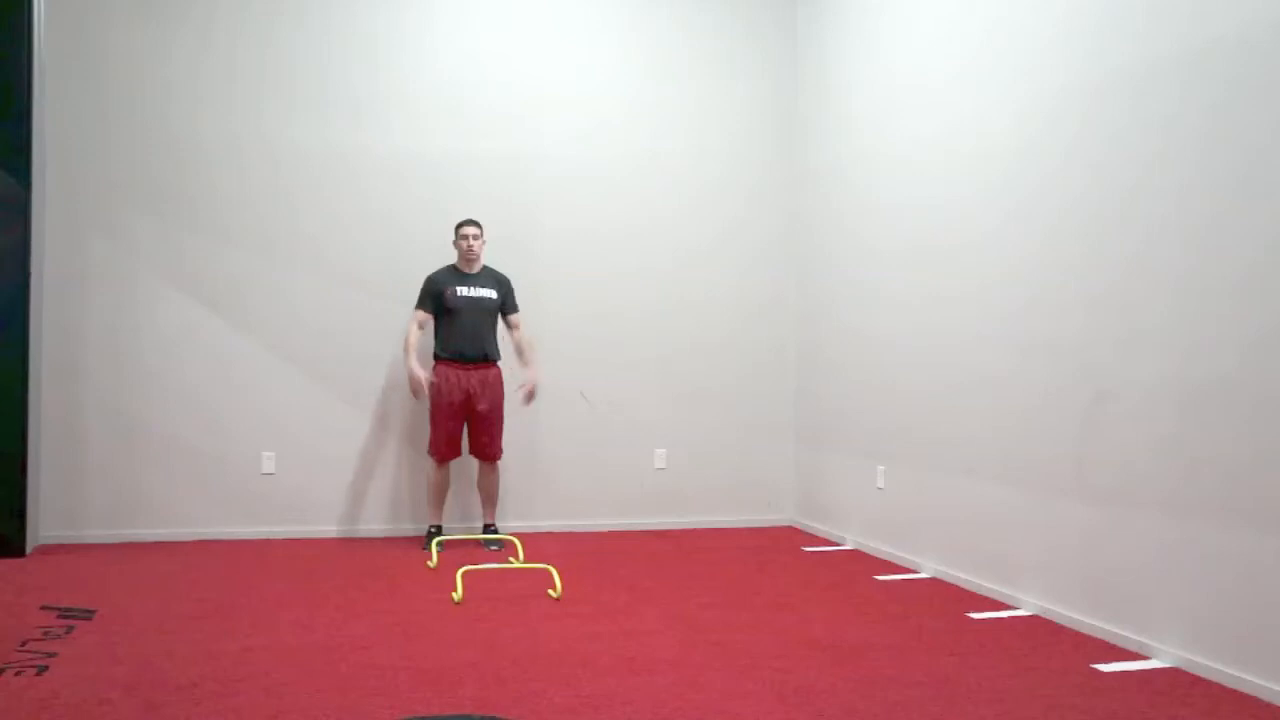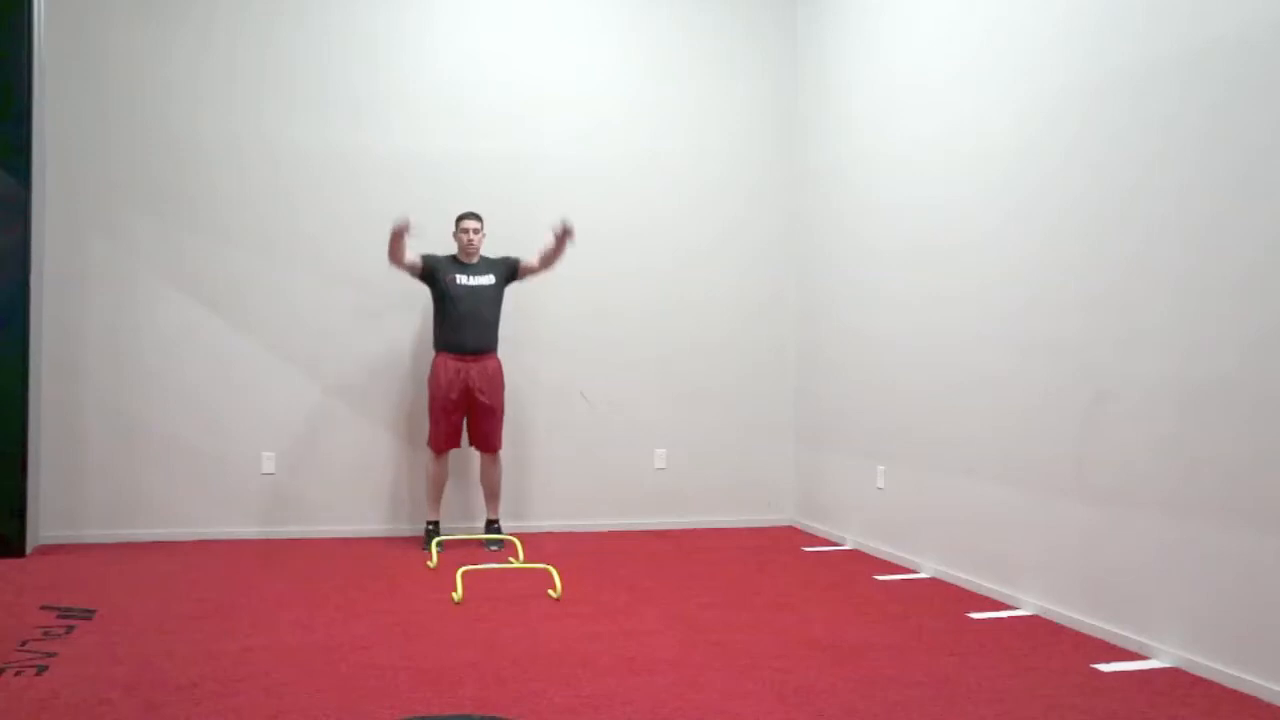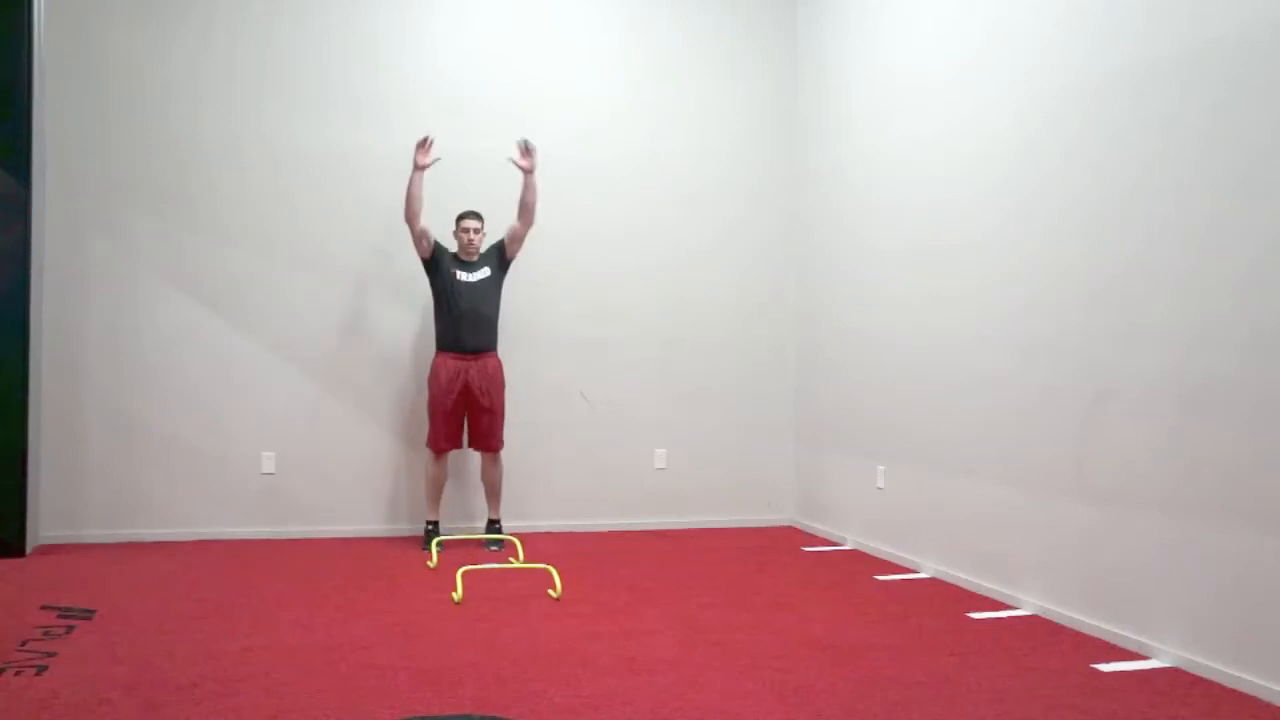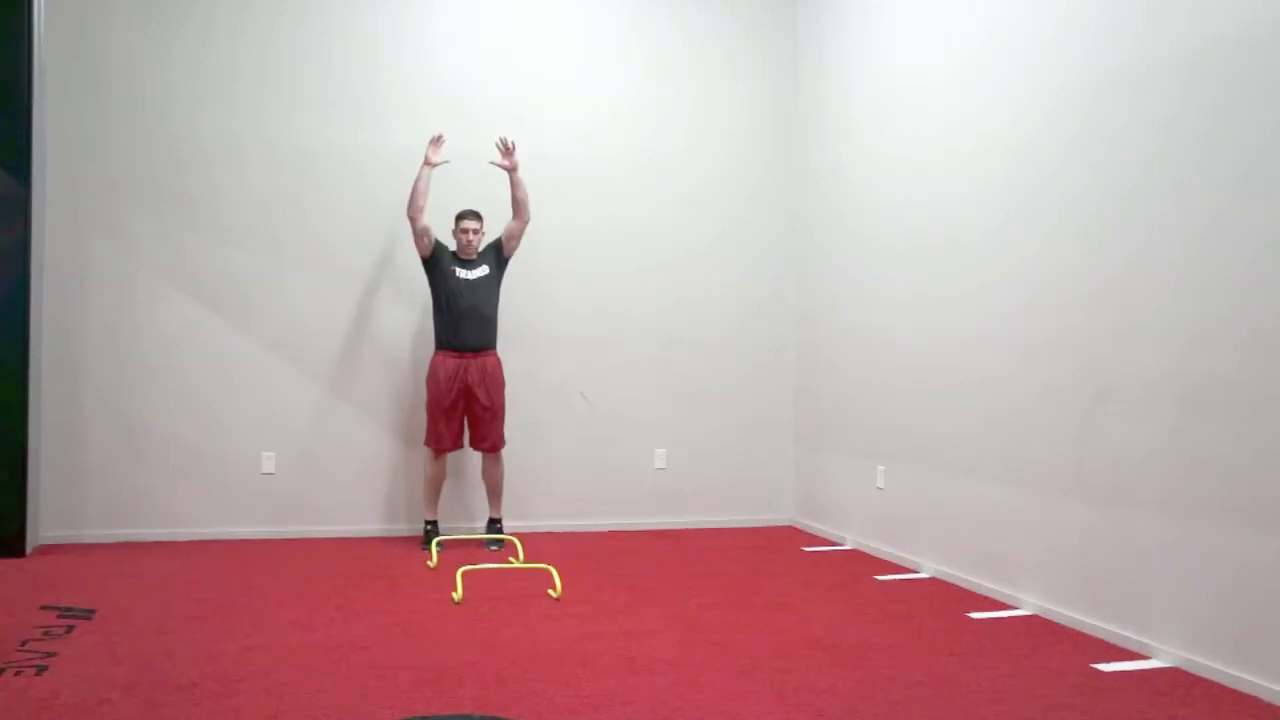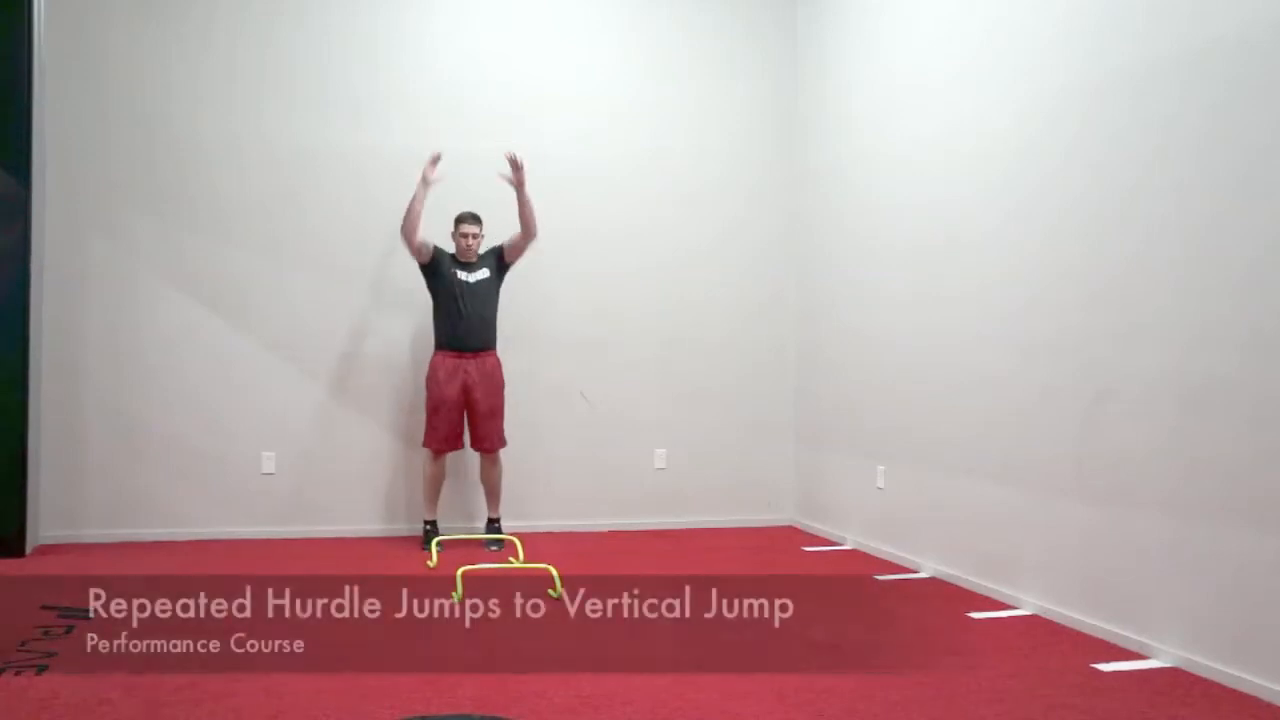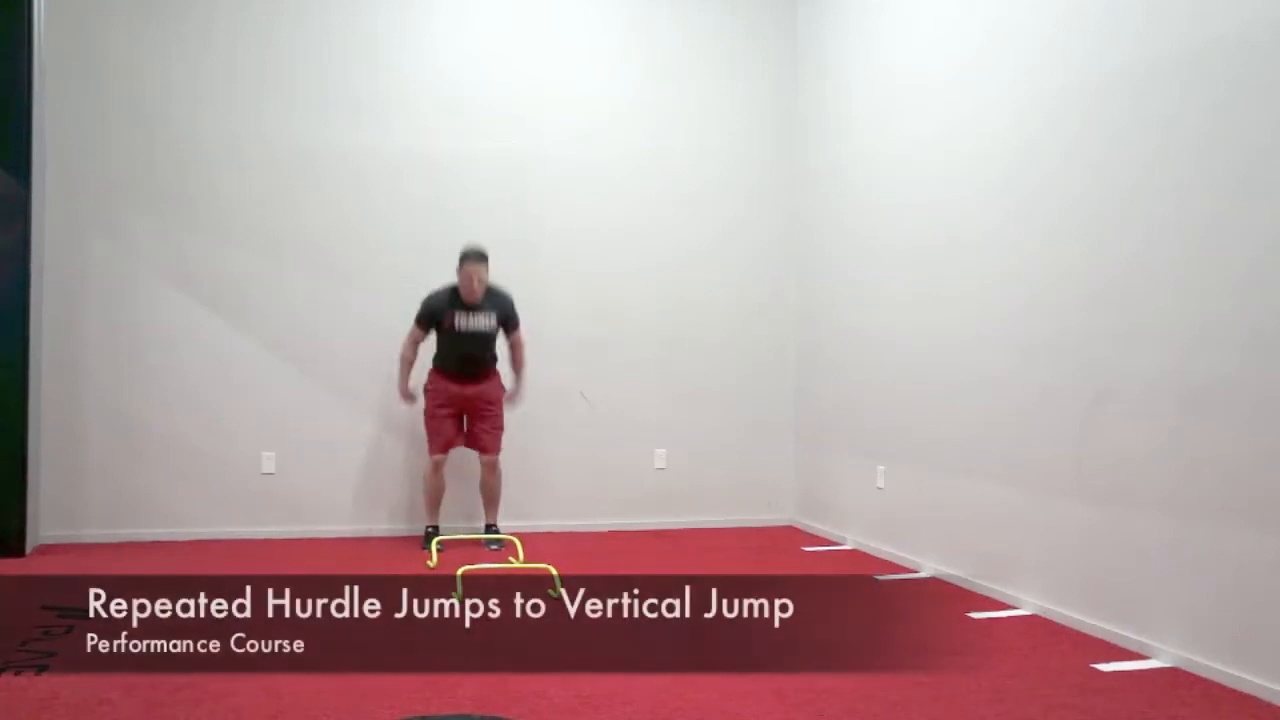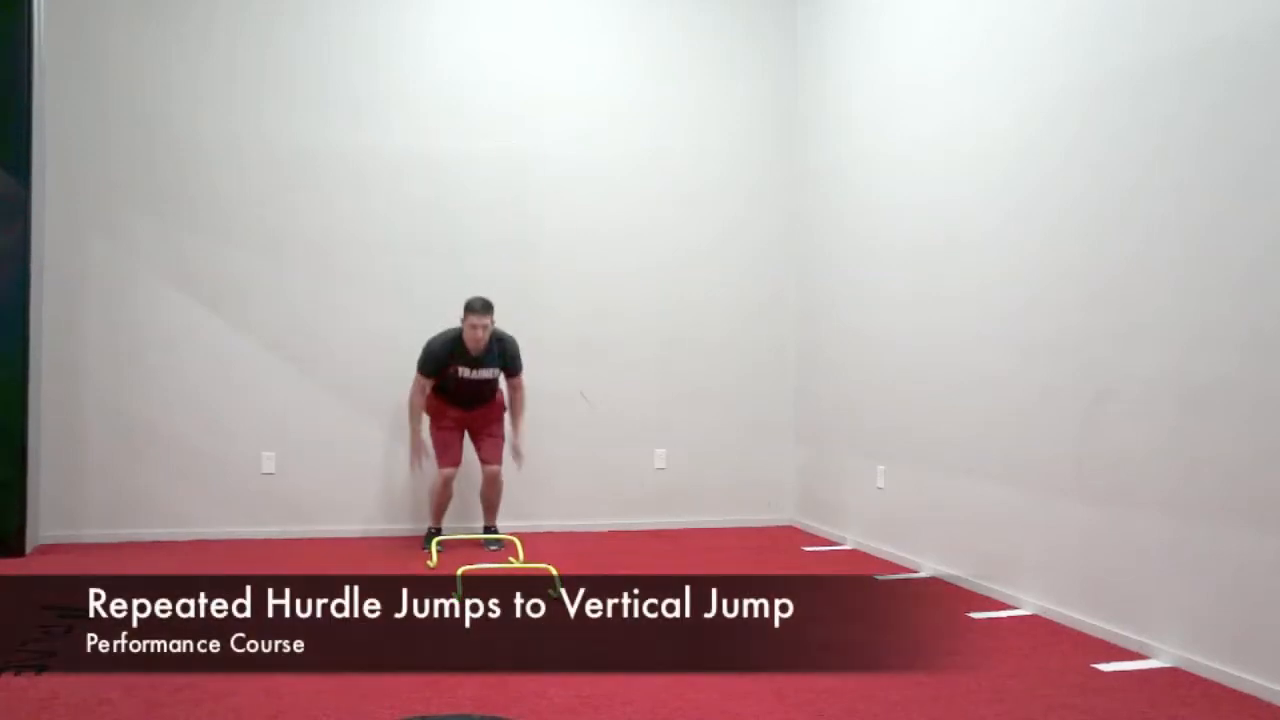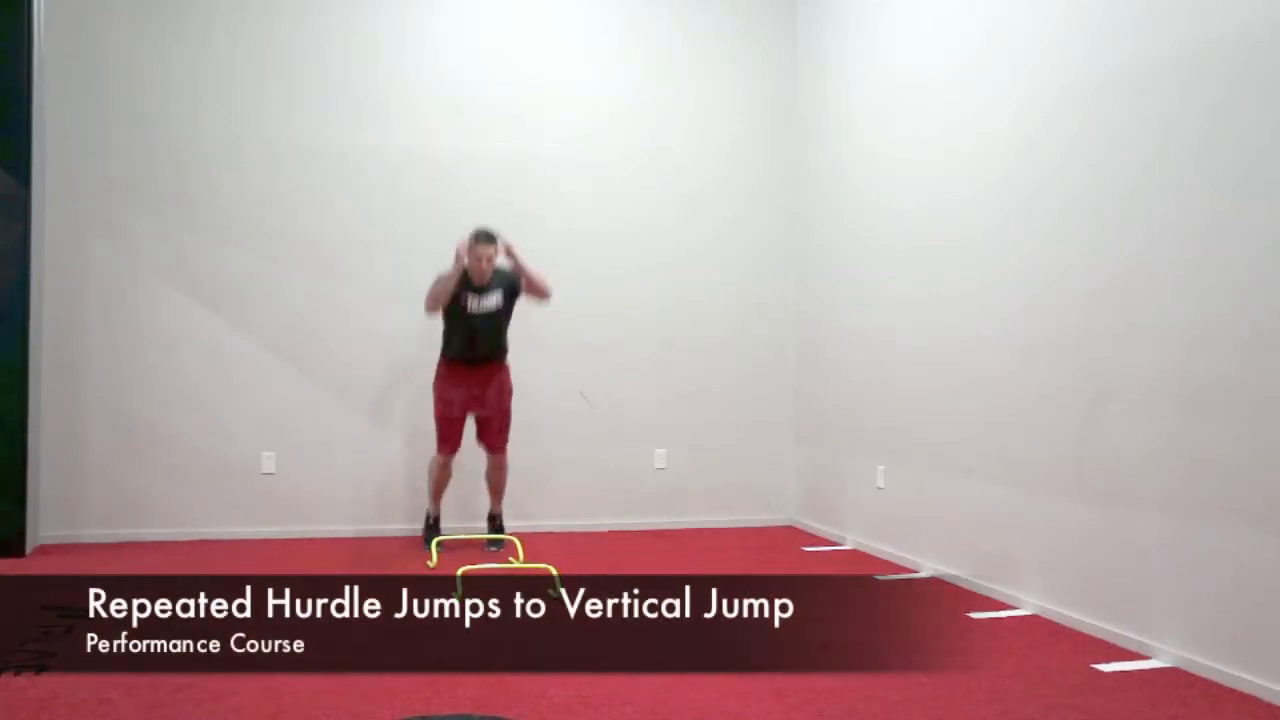
dt=0.2s
person 1, frame 1
left shoulder: (499, 281)
right shoulder: (438, 280)
left elbow: (516, 328)
right elbow: (417, 326)
left wrist: (529, 370)
right wrist: (413, 365)
left hip: (488, 376)
right hip: (447, 375)
left knee: (489, 457)
right knee: (442, 457)
left ankle: (489, 527)
right ankle: (434, 528)
person 1, frame 2
left shoulder: (499, 267)
right shoulder: (438, 267)
left elbow: (540, 263)
right elbow: (400, 260)
left wrist: (559, 244)
right wrist: (397, 238)
left hip: (487, 367)
right hip: (447, 366)
left knee: (490, 450)
right knee: (440, 449)
left ankle: (493, 522)
right ankle: (432, 524)
person 1, frame 3
left shoulder: (496, 260)
right shoulder: (439, 262)
left elbow: (524, 222)
right elbow: (414, 219)
left wrist: (528, 174)
right wrist: (419, 171)
left hip: (487, 367)
right hip: (447, 367)
left knee: (491, 450)
right knee: (439, 450)
left ankle: (494, 523)
right ankle: (431, 524)
person 1, frame 4
left shoulder: (495, 258)
right shoulder: (438, 260)
left elbow: (521, 218)
right elbow: (416, 217)
left wrist: (513, 172)
right wrist: (427, 167)
left hip: (486, 365)
right hip: (446, 365)
left knee: (492, 449)
right knee: (438, 449)
left ankle: (495, 522)
right ankle: (430, 524)
person 1, frame 5
left shoulder: (495, 262)
right shoulder: (438, 264)
left elbow: (529, 234)
right elbow: (408, 234)
left wrist: (520, 187)
right wrist: (424, 185)
left hip: (486, 366)
right hip: (446, 366)
left knee: (490, 450)
right knee: (437, 450)
left ankle: (494, 523)
right ankle: (430, 524)
person 1, frame 6
left shoulder: (501, 302)
right shoulder: (438, 302)
left elbow: (516, 342)
right elbow: (412, 341)
left wrist: (518, 383)
right wrist: (403, 382)
left hip: (485, 385)
right hip: (444, 384)
left knee: (490, 457)
right knee: (437, 457)
left ankle: (491, 526)
right ankle: (431, 528)
person 1, frame 7
left shoulder: (506, 346)
right shoulder: (440, 347)
left elbow: (516, 388)
right elbow: (418, 392)
left wrist: (518, 435)
right wrist: (415, 438)
left hip: (487, 411)
right hip: (445, 410)
left knee: (492, 471)
right knee: (446, 473)
left ankle: (490, 528)
right ankle: (434, 529)
person 1, frame 8
left shoulder: (509, 279)
right shoulder: (450, 281)
left elbow: (544, 293)
right elbow: (431, 305)
left wrist: (517, 261)
right wrist: (457, 267)
left hip: (495, 377)
right hip: (454, 376)
left knee: (497, 455)
right knee: (445, 454)
left ankle: (495, 518)
right ankle: (433, 516)
